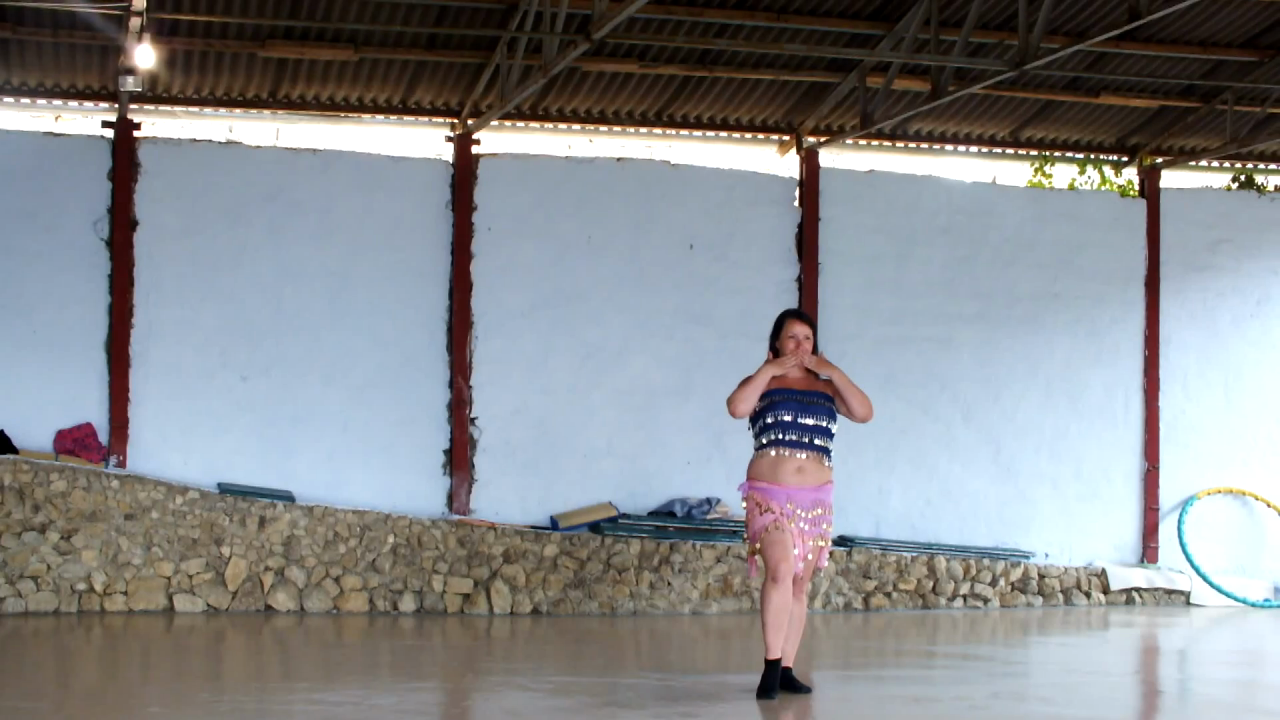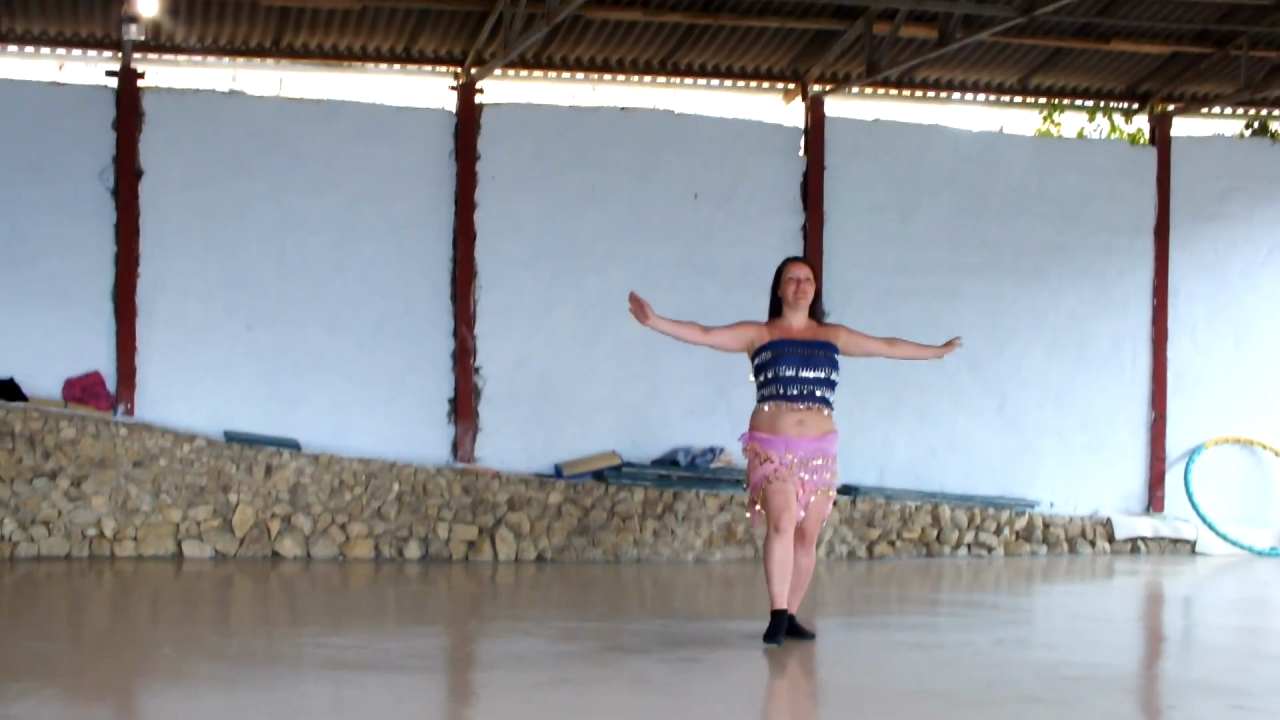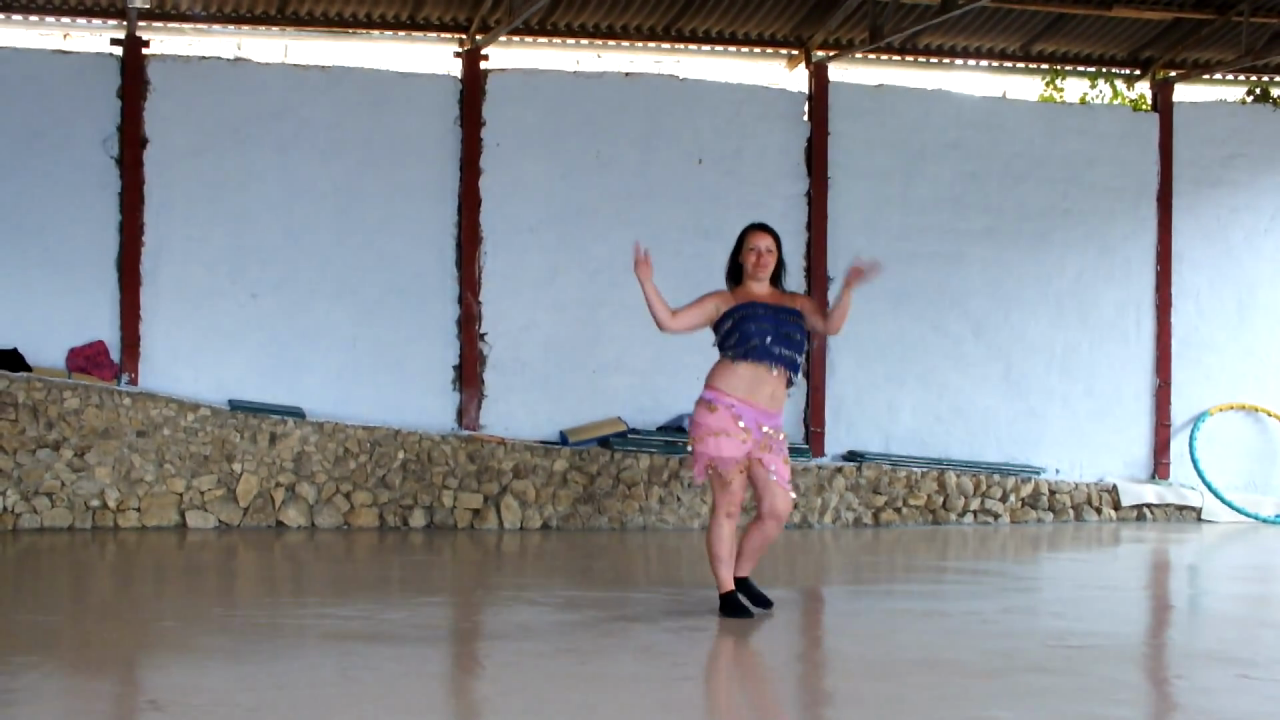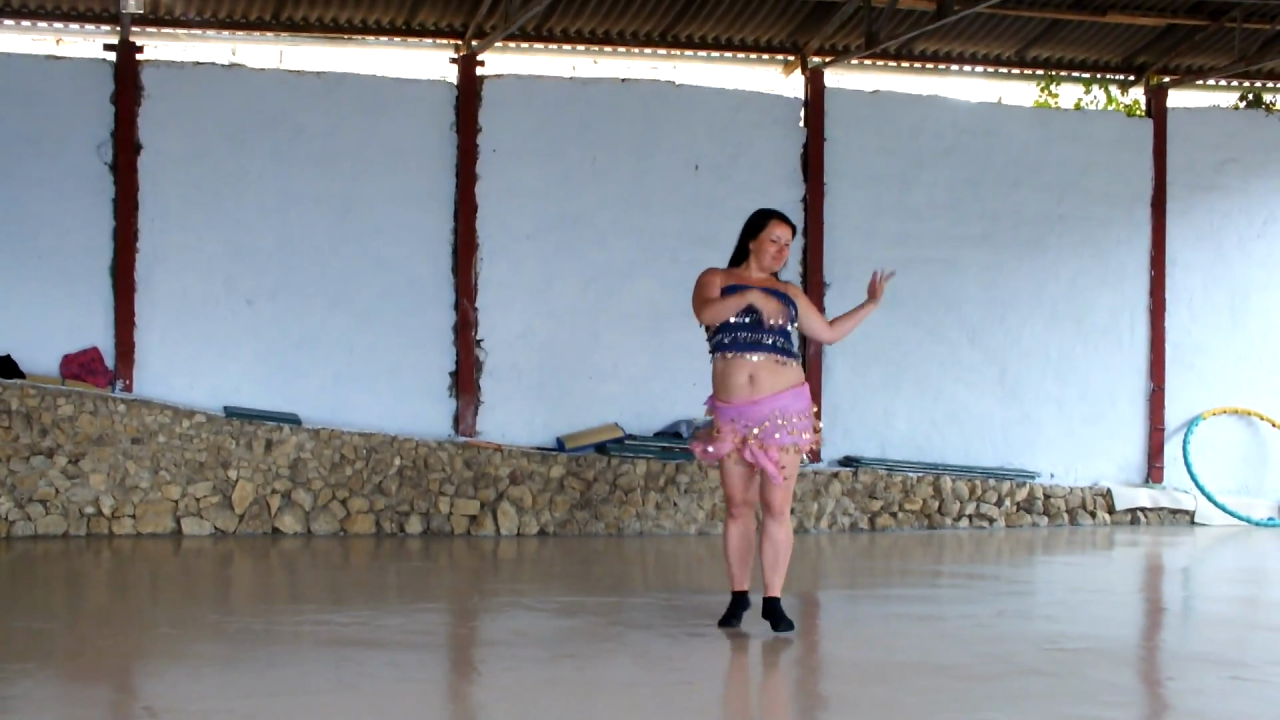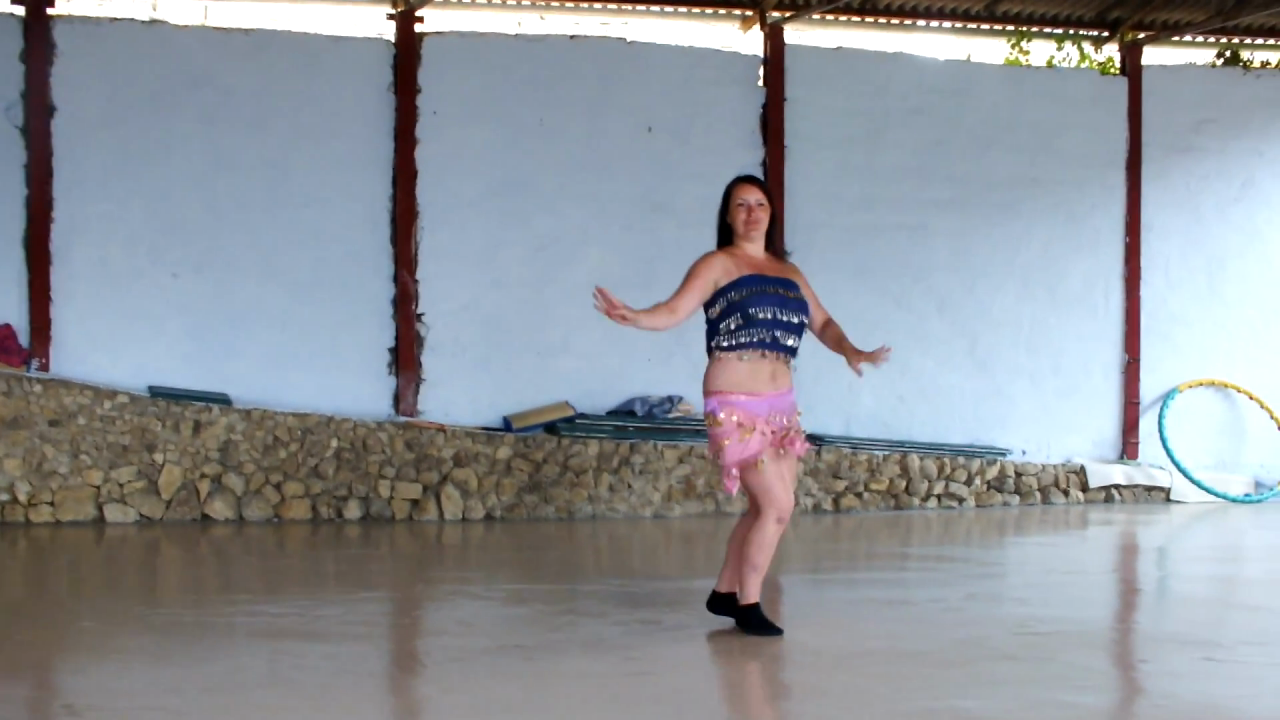
dt=1s
person 1, frame 1
left shoulder: (826, 387)
right shoulder: (761, 383)
left elbow: (865, 413)
right elbow: (736, 409)
left wrist: (834, 372)
right wrist: (767, 369)
left hip: (815, 497)
right hip: (769, 494)
left knee: (800, 586)
right knee: (780, 572)
left ankle: (786, 669)
right ankle: (771, 667)
person 1, frame 2
left shoulder: (833, 335)
right shoulder: (758, 334)
left elbow: (888, 346)
right elbow: (704, 335)
left wrist: (938, 351)
right wrist: (654, 321)
left hip: (818, 448)
right hip: (771, 445)
left knee: (808, 537)
right knee: (781, 523)
left ankle: (789, 616)
right ankle: (777, 616)
person 1, frame 3
left shoulder: (797, 304)
right shoulder: (723, 301)
left elbow: (831, 325)
right elbow: (670, 322)
left wrist: (849, 287)
right wrist: (648, 282)
left hip: (765, 421)
right hip: (725, 410)
left knee: (778, 510)
right knee: (728, 506)
left ankle: (741, 577)
right ankle: (727, 594)
person 1, frame 4
left shoulder: (788, 292)
right shoulder: (715, 279)
left elbow: (828, 333)
right elbow: (706, 314)
left wrist: (870, 303)
right wrist: (749, 297)
left hip: (785, 409)
right hip: (733, 413)
left knee: (777, 508)
right knee: (739, 507)
left ankle: (773, 602)
right ankle: (739, 595)
person 1, frame 5
left shoulder: (790, 272)
right shoulder: (717, 264)
left elbow: (822, 324)
right elbow: (671, 313)
left wrist: (852, 352)
right wrist: (630, 315)
left hip: (779, 408)
right hip: (736, 407)
left knee: (768, 510)
right knee: (776, 510)
left ankle: (725, 593)
right ankle: (749, 606)
